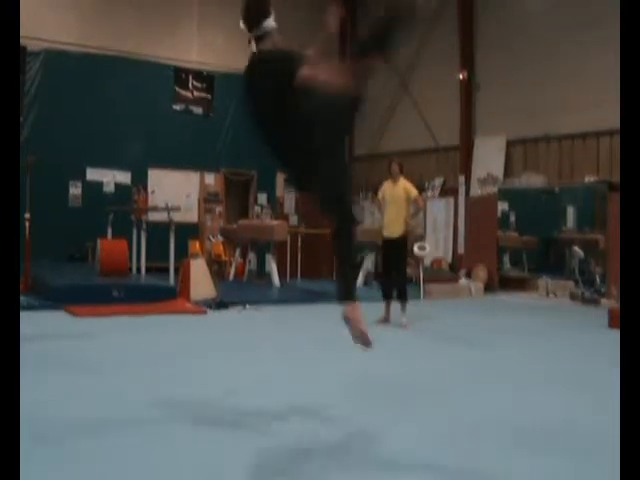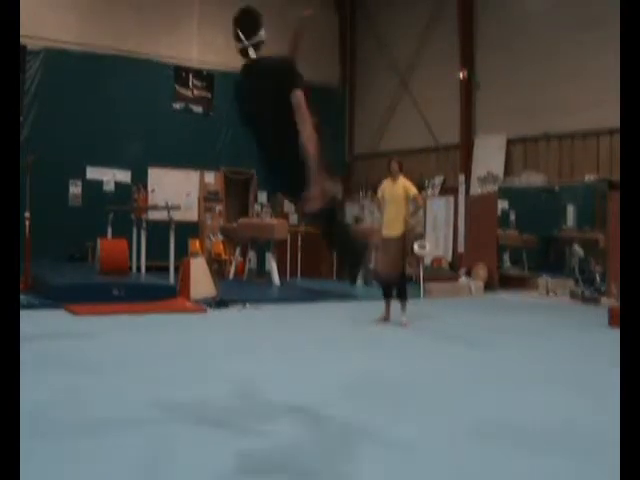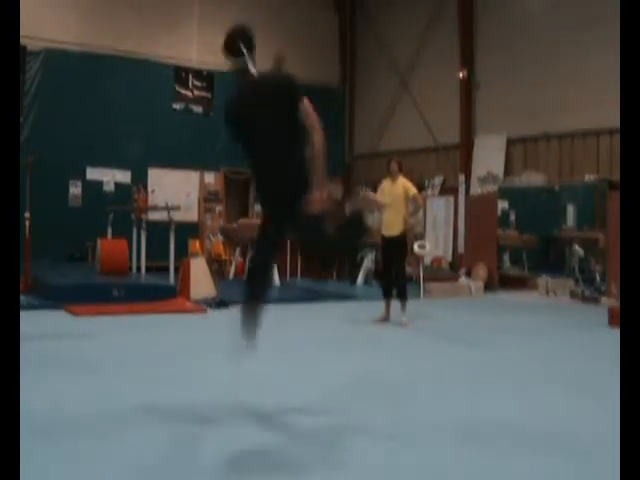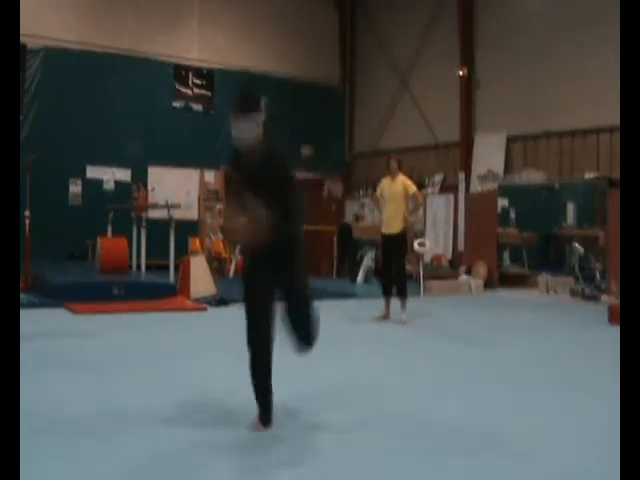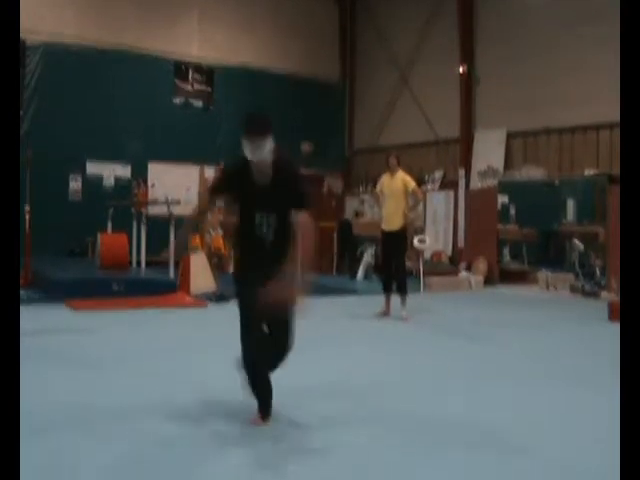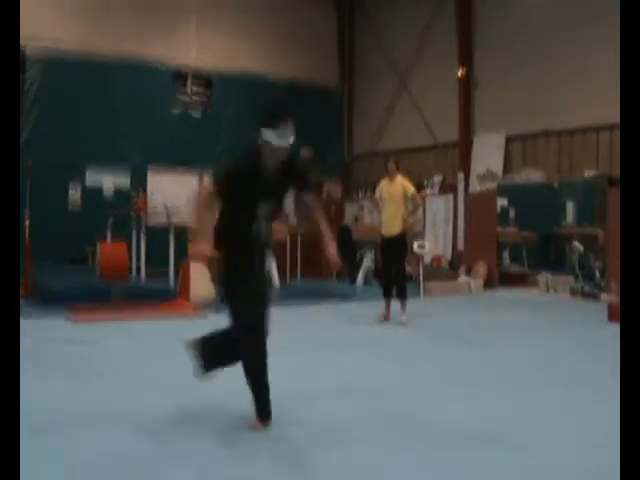
dt=0.1s
person 1, frame 1
left shoulder: (255, 75)
right shoulder: (281, 57)
right elbow: (315, 75)
left wrist: (328, 30)
left hip: (302, 170)
right hip: (320, 160)
person 1, frame 2
left shoulder: (243, 86)
right shoulder: (283, 69)
right elbow: (303, 120)
right wrist: (315, 179)
left hip: (280, 176)
right hip: (298, 165)
person 1, frame 3
left shoulder: (235, 104)
right shoulder: (283, 83)
right elbow: (314, 129)
right wrist: (318, 185)
left hip: (274, 190)
right hip: (296, 187)
person 1, frame 4
left shoulder: (275, 163)
right shoulder: (238, 161)
left hip: (283, 249)
right hip: (259, 254)
right knee: (258, 336)
right ankle: (264, 413)
person 1, frame 5
left shoulder: (288, 175)
right shoulder: (234, 173)
left elbow: (305, 233)
right elbow: (206, 197)
left wrist: (290, 281)
left hip: (281, 260)
right hip: (250, 259)
left knee: (281, 339)
right knee: (252, 337)
right ankle: (263, 407)
person 1, frame 6
left shoulder: (292, 166)
right shoulder: (240, 168)
left elbow: (312, 203)
right elbow: (209, 199)
left wrist: (328, 240)
right wrist: (203, 239)
left hip: (254, 255)
right hip: (234, 256)
left knee: (251, 331)
right knee: (251, 332)
left ankle: (204, 350)
right ankle: (263, 412)
person 2, frame 1
left shoulder: (406, 185)
right shoulder: (385, 185)
left elbow: (420, 204)
left wrist: (409, 218)
left hip: (400, 234)
right hip: (386, 234)
left knee: (400, 273)
right knee: (385, 273)
left ankle: (403, 313)
right ankle: (387, 313)
person 2, frame 2
left shoulder: (405, 184)
right shoulder: (384, 184)
left elbow: (419, 202)
left wrist: (409, 217)
left hip: (400, 233)
right hip: (386, 233)
left knee: (399, 273)
right knee: (384, 273)
left ankle: (403, 312)
right ankle: (387, 312)
person 2, frame 3
left shoulder: (405, 183)
right shoulder: (383, 184)
left elbow: (419, 201)
left wrist: (409, 216)
left hip: (399, 233)
right hip: (385, 232)
left knee: (399, 272)
right knee: (385, 272)
left ankle: (403, 313)
right ankle: (386, 312)
person 2, frame 4
left shoulder: (405, 181)
right shoulder: (383, 182)
left elbow: (419, 199)
left wrist: (409, 214)
left hip: (399, 231)
right hip: (385, 230)
left knee: (400, 270)
right knee: (385, 271)
left ankle: (403, 310)
right ankle: (387, 310)
person 2, frame 5
left shoulder: (404, 178)
right shoulder: (383, 178)
left elbow: (418, 195)
left wrist: (409, 210)
left hip: (399, 227)
right hip: (385, 227)
left knee: (399, 266)
right knee: (385, 266)
left ankle: (403, 307)
right ankle: (387, 306)
person 2, frame 6
left shoulder: (403, 183)
right shoulder: (382, 184)
left elbow: (418, 200)
left wrist: (408, 215)
left hip: (398, 232)
right hip: (385, 232)
left knee: (399, 271)
right knee: (385, 272)
left ankle: (403, 312)
right ankle: (387, 311)
